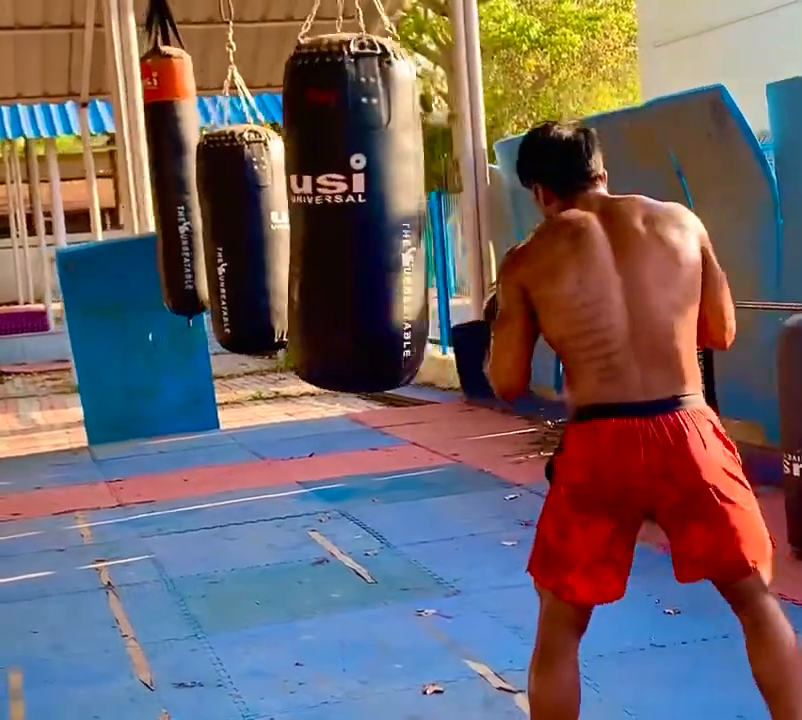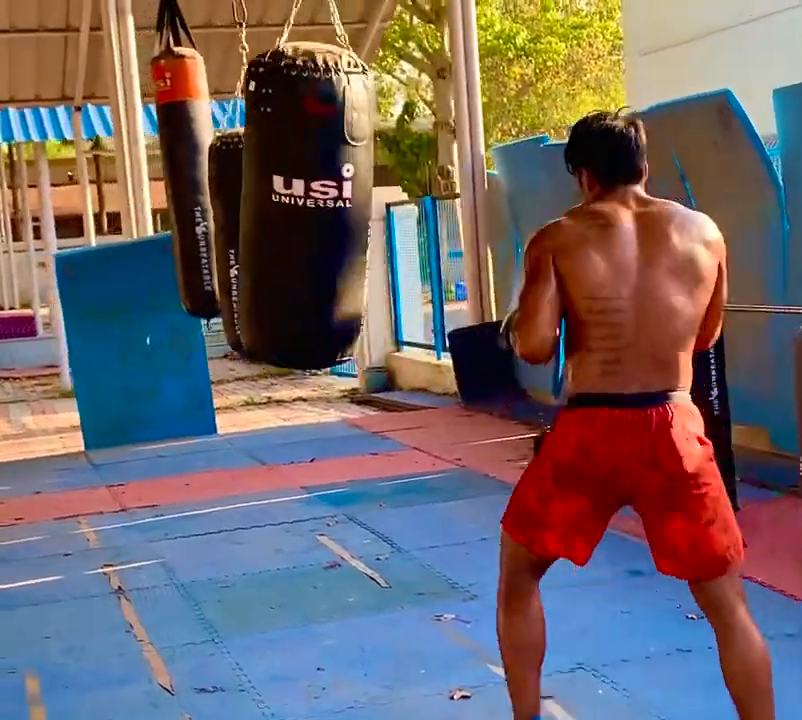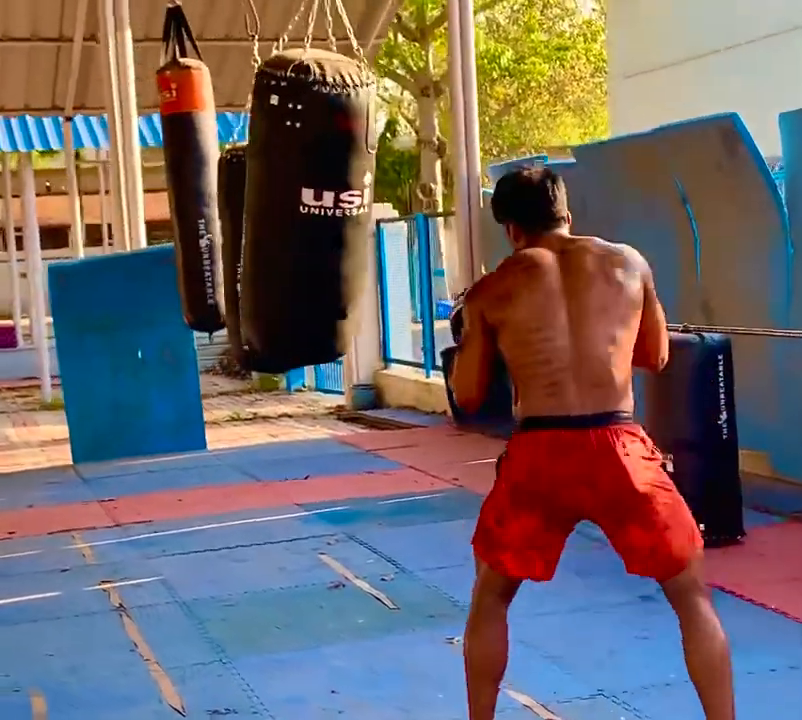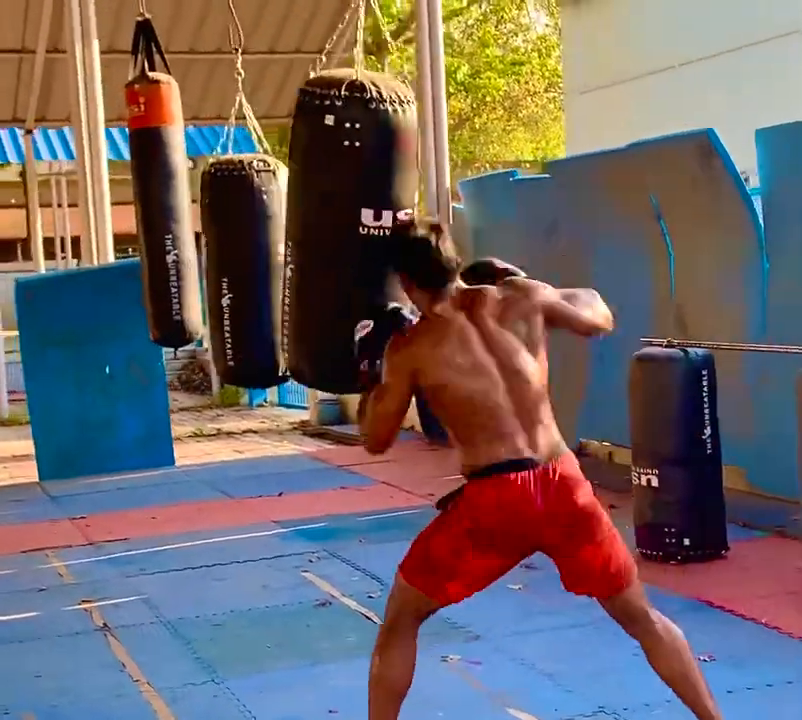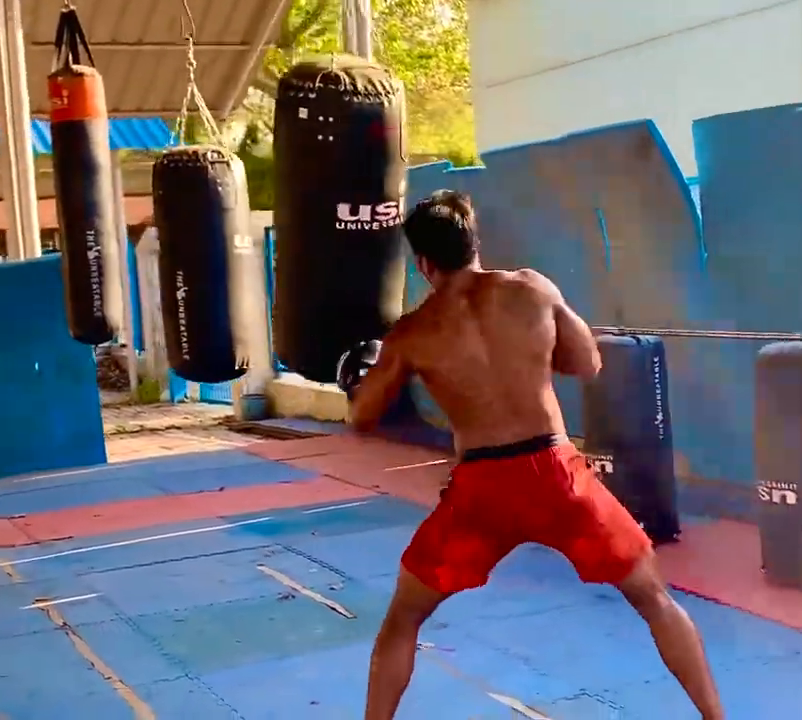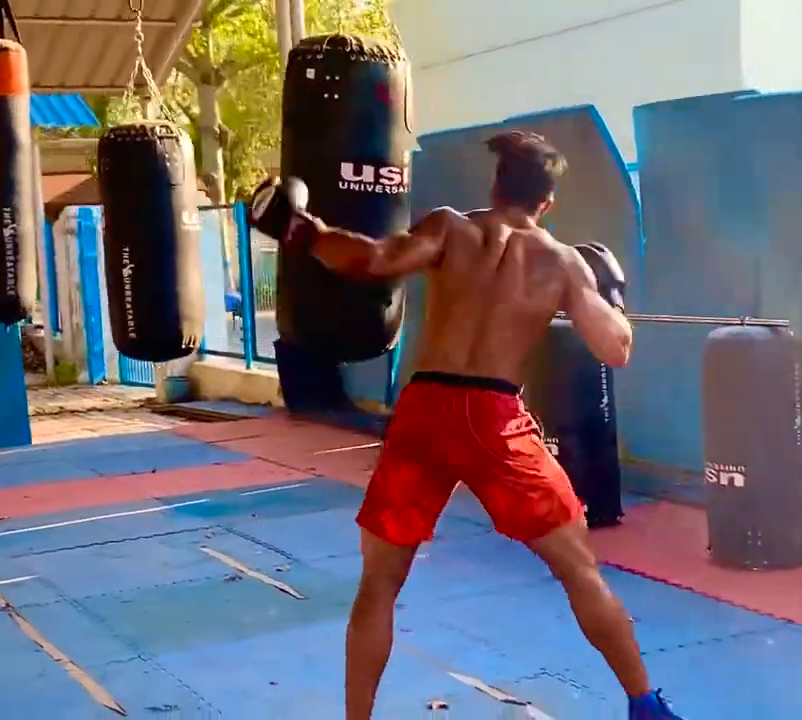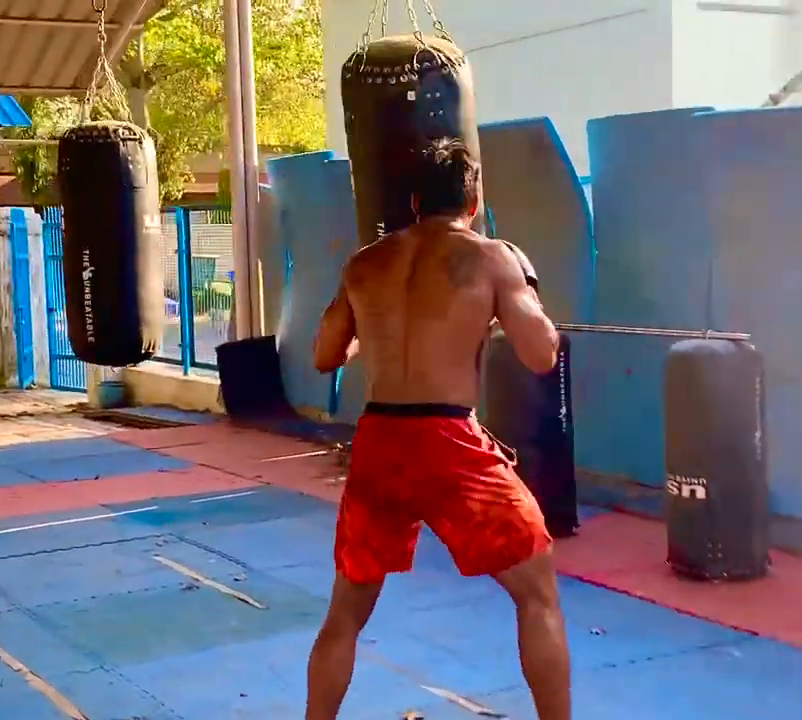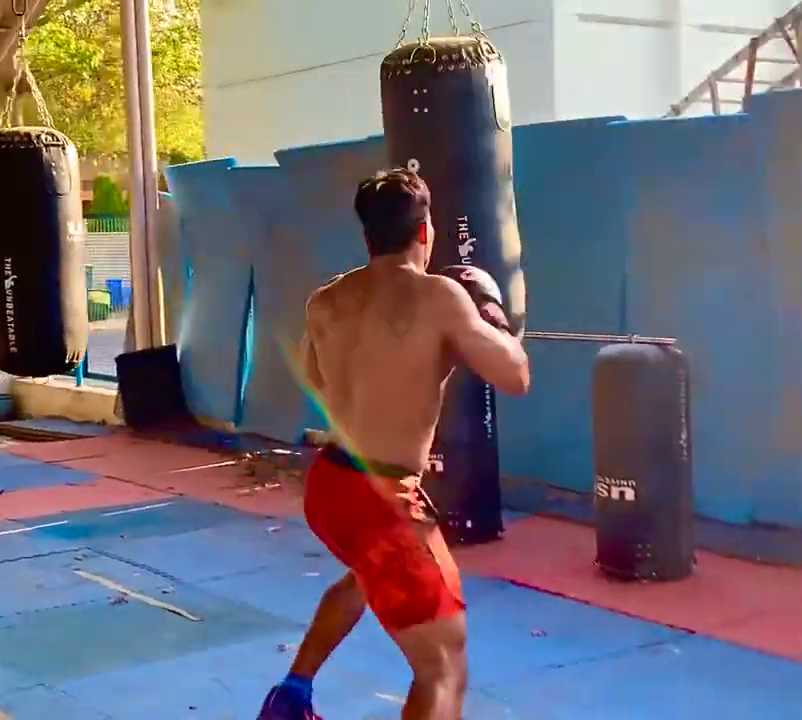
dt=0.4s
person 1, frame 1
left shoulder: (526, 262)
right shoulder: (680, 223)
left elbow: (506, 384)
right elbow: (721, 334)
left wrist: (505, 335)
left hip: (600, 448)
right hip: (688, 436)
left knee: (558, 633)
person 1, frame 2
left shoulder: (557, 239)
right shoulder: (703, 231)
left elbow: (534, 346)
left wrist: (518, 317)
left hip: (589, 434)
right hip: (674, 432)
left knee: (517, 571)
right knee: (727, 606)
person 1, frame 3
left shoulder: (490, 290)
right shoulder: (627, 262)
left elbow: (468, 395)
right elbow: (656, 356)
left wrist: (469, 334)
left hip: (538, 457)
right hip: (619, 452)
left knee: (490, 596)
right knee: (693, 597)
person 1, frame 4
left shoulder: (414, 348)
right shoulder: (514, 297)
left elbow: (376, 440)
right elbow: (601, 319)
left wrist: (373, 370)
left hip: (494, 500)
right hip: (562, 484)
left knee: (400, 621)
right knee: (640, 615)
person 1, frame 5
left shoulder: (410, 334)
right shoulder: (532, 289)
left elbow: (362, 416)
right elbow: (589, 364)
left wrist: (356, 377)
left hip: (483, 487)
right hip: (558, 473)
left knee: (403, 615)
right knee: (652, 596)
person 1, frame 6
left shoulder: (450, 228)
right shoulder: (563, 261)
left elbow: (372, 262)
right elbow: (616, 351)
left wrist: (299, 227)
right wrist: (611, 289)
left hip: (428, 415)
right hip: (499, 424)
left knee: (378, 584)
right knee: (578, 568)
person 1, frame 7
left shoulder: (363, 265)
right shoulder: (491, 257)
left elbow: (324, 359)
right elbow: (541, 357)
right wrist: (523, 281)
left hip: (376, 444)
right hip: (450, 447)
left knee: (346, 614)
right knee: (538, 596)
person 1, frame 8
left shoulder: (326, 301)
right shoulder: (438, 297)
right elbow: (515, 378)
right wrist: (488, 304)
left hip: (328, 483)
right hip: (380, 499)
left knee: (368, 578)
right knee: (444, 663)
